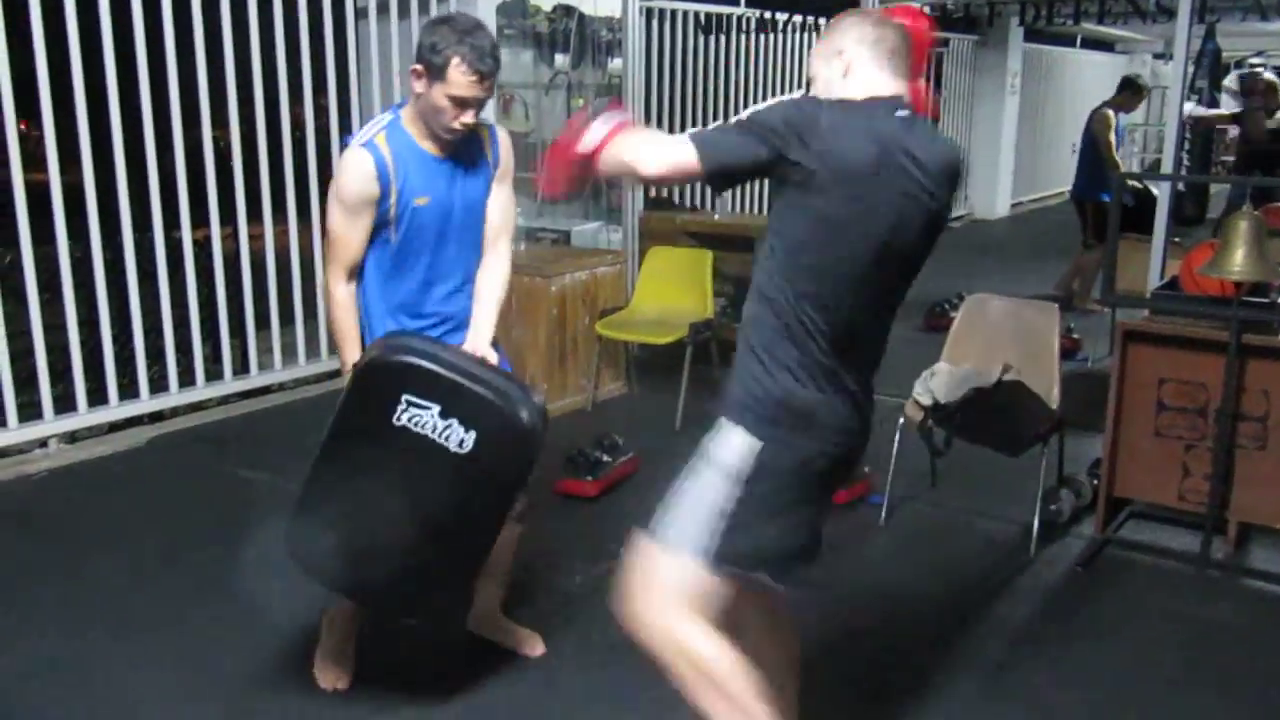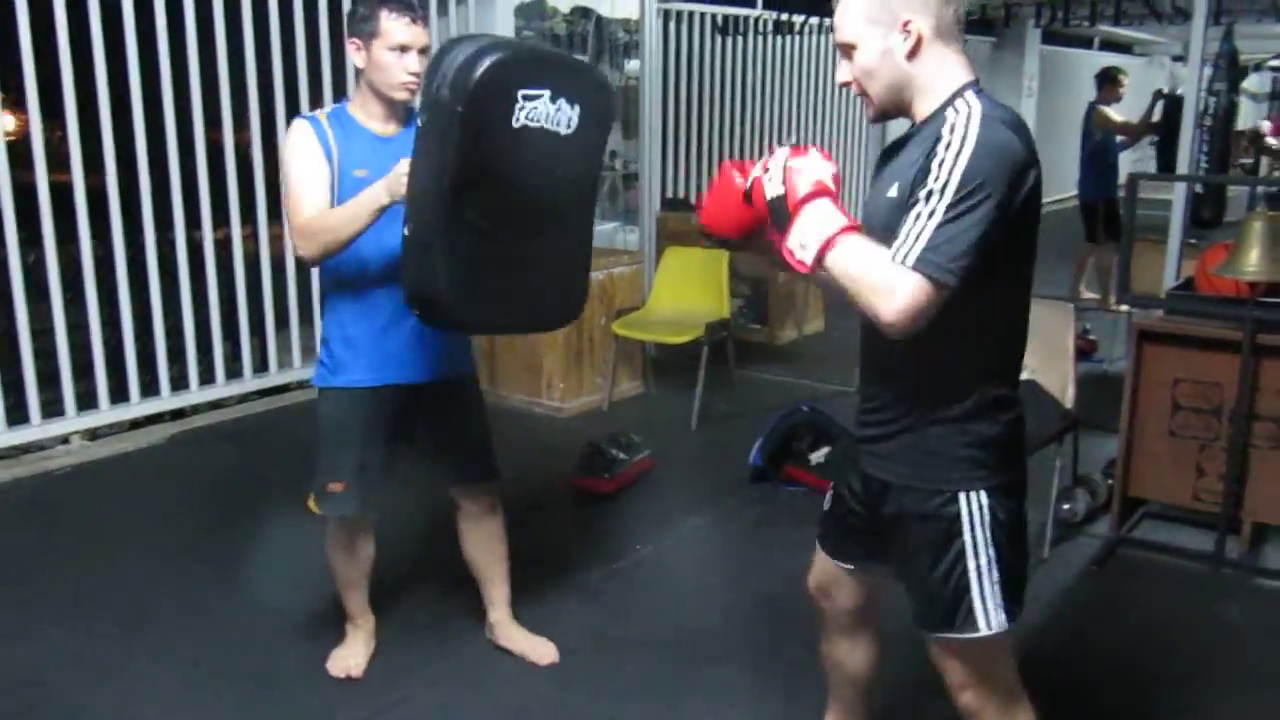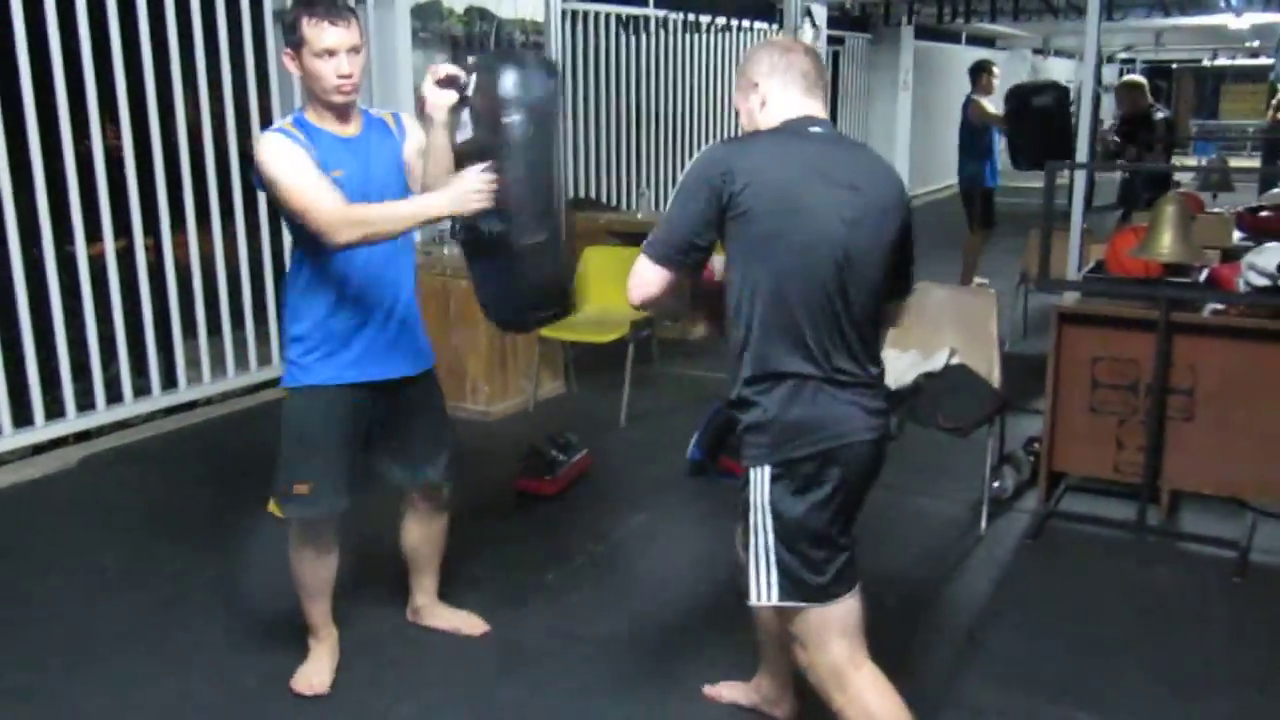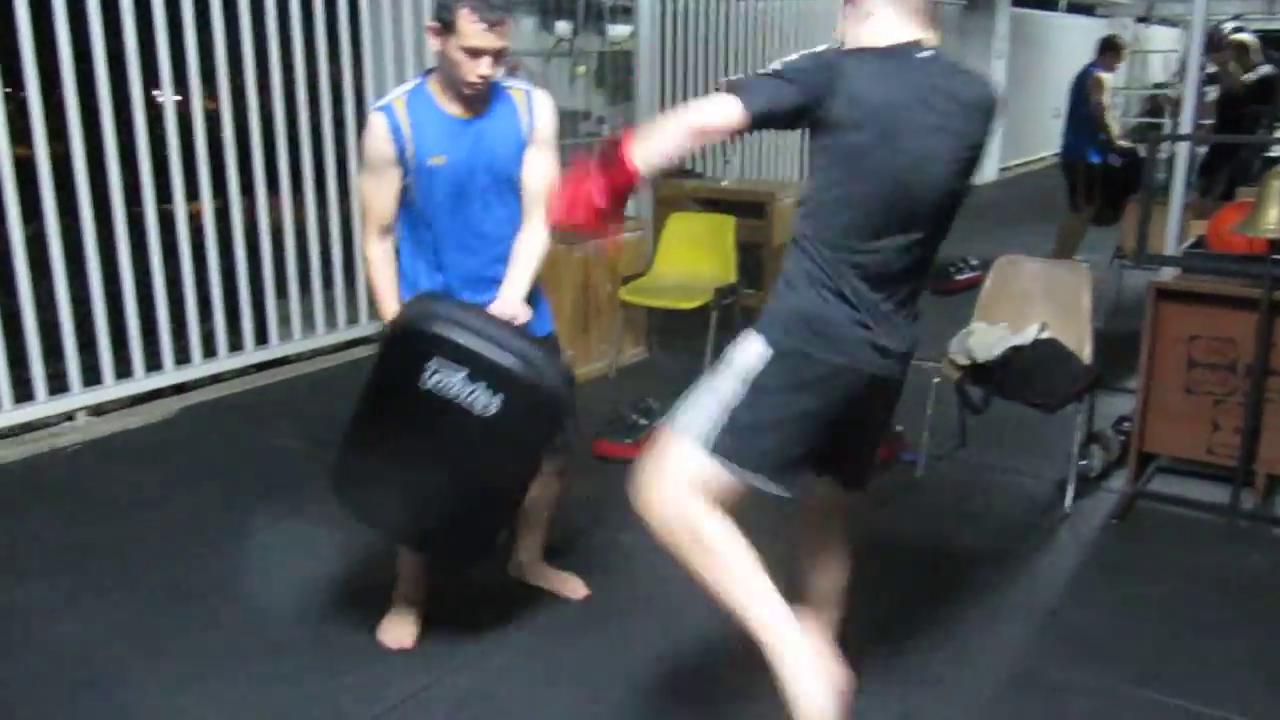
dt=1s
person 1, frame 1
left shoulder: (810, 121)
right shoulder: (941, 159)
left elbow: (670, 161)
left wrist: (599, 140)
left hip: (773, 412)
right hip: (832, 418)
left knee: (660, 613)
right knee: (743, 587)
person 1, frame 2
left shoulder: (980, 139)
right shoulder: (919, 141)
left elbow: (898, 302)
right elbow: (857, 264)
left wrist: (813, 206)
right wrist: (772, 215)
left hip: (952, 459)
right hip: (887, 442)
right knee: (836, 592)
person 1, frame 3
left shoulder: (728, 166)
right shoulder: (882, 178)
left elbow: (645, 288)
left hip: (793, 431)
right hip: (857, 420)
left knee: (832, 657)
right knee: (763, 547)
person 1, frame 4
left shoulder: (836, 67)
right shoulder: (976, 97)
left elbow: (707, 120)
left wrist: (616, 165)
left hip: (806, 333)
right hip: (881, 349)
left knee: (668, 495)
right knee: (829, 508)
left ankle: (800, 655)
right ankle: (816, 654)
person 2, frame 1
left shoulder: (493, 146)
right shoulder: (368, 160)
left elbow: (497, 250)
right elbow: (341, 278)
left wrist: (480, 338)
left hip: (472, 357)
left ankle: (487, 611)
right ankle: (339, 626)
person 2, frame 2
right shoulder: (313, 135)
right elbow: (308, 241)
right wrist: (389, 190)
left hip: (441, 355)
right hip: (356, 364)
left knee: (478, 494)
right knee: (348, 508)
left ankle: (500, 619)
right ankle: (359, 623)
person 2, frame 3
left shoulder: (398, 130)
right shoulder: (281, 144)
left elbow: (428, 199)
right elbow: (339, 227)
left wrist: (439, 121)
right wrist: (451, 198)
left hip: (405, 352)
right hip: (325, 365)
left knee: (429, 488)
right knee: (313, 512)
left ankle: (424, 601)
right ankle: (321, 636)
person 2, frame 4
left shoulder: (533, 108)
right shoulder: (392, 122)
left elbow: (539, 212)
right elbow: (378, 237)
left wrist: (511, 292)
left hip: (517, 316)
left knee: (550, 448)
left ankle: (529, 557)
right ankle: (409, 589)
person 3, frame 1
left shoulder: (1114, 116)
right shoulder: (1105, 115)
right elbow: (1110, 158)
right wrist: (1128, 183)
left hip: (1099, 191)
right hip: (1092, 192)
left knee: (1093, 245)
right knee: (1099, 246)
left ankle: (1066, 284)
right ankle: (1082, 298)
person 3, frame 2
left shoulder: (1100, 112)
right shoulder: (1100, 113)
left elbow: (1118, 144)
right elbow: (1134, 130)
left wrist: (1148, 129)
right wrist: (1154, 102)
left hip: (1096, 189)
right hip: (1099, 191)
left knee: (1095, 243)
right knee: (1108, 243)
left ankle: (1077, 289)
right ankle: (1107, 299)
person 3, frame 3
left shoulder: (979, 103)
right shoulder: (977, 104)
left elbow: (999, 126)
right elbow: (1005, 123)
left hip: (980, 178)
right hip: (978, 180)
left knee: (979, 231)
right knee: (980, 231)
left ankle: (968, 278)
right ankle: (965, 283)
person 3, frame 4
left shoulder: (1086, 74)
right shoulder: (1100, 78)
right elbow: (1102, 117)
left wrist: (1111, 137)
right wrist: (1115, 142)
left hip: (1076, 151)
right hip: (1083, 154)
left knee: (1079, 209)
right knee: (1086, 209)
left ankle: (1061, 255)
right ankle: (1061, 258)
